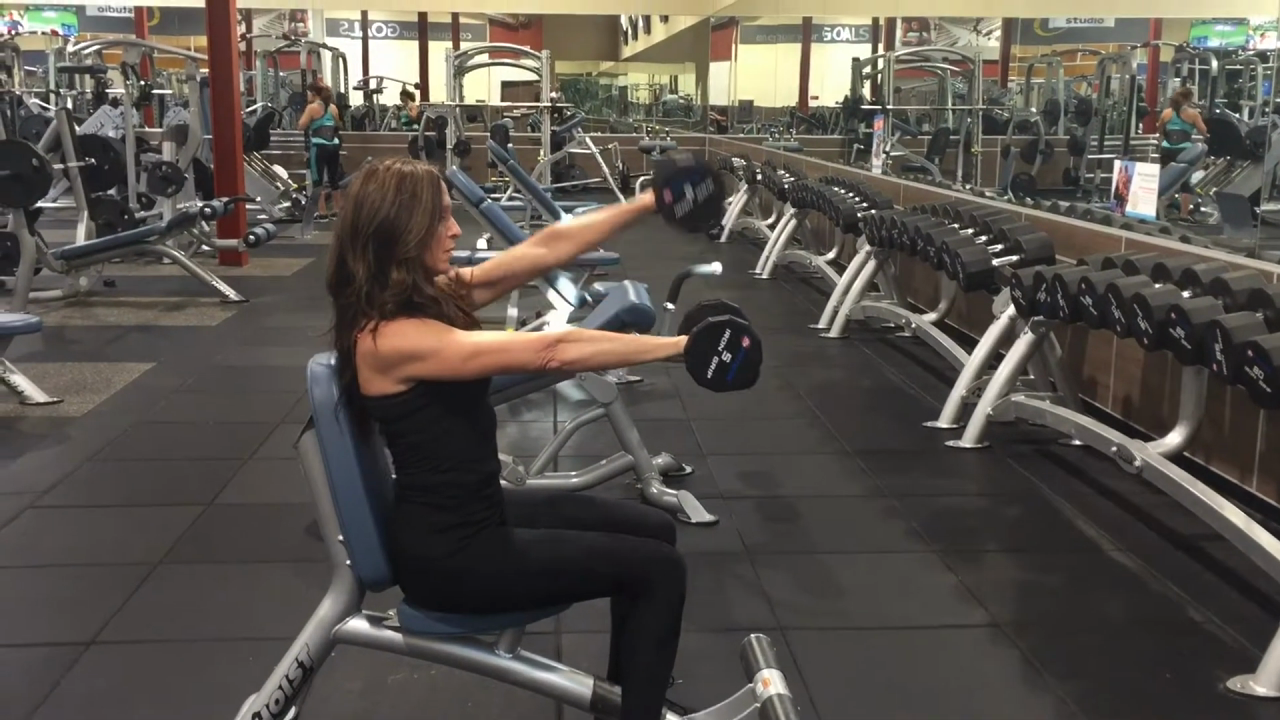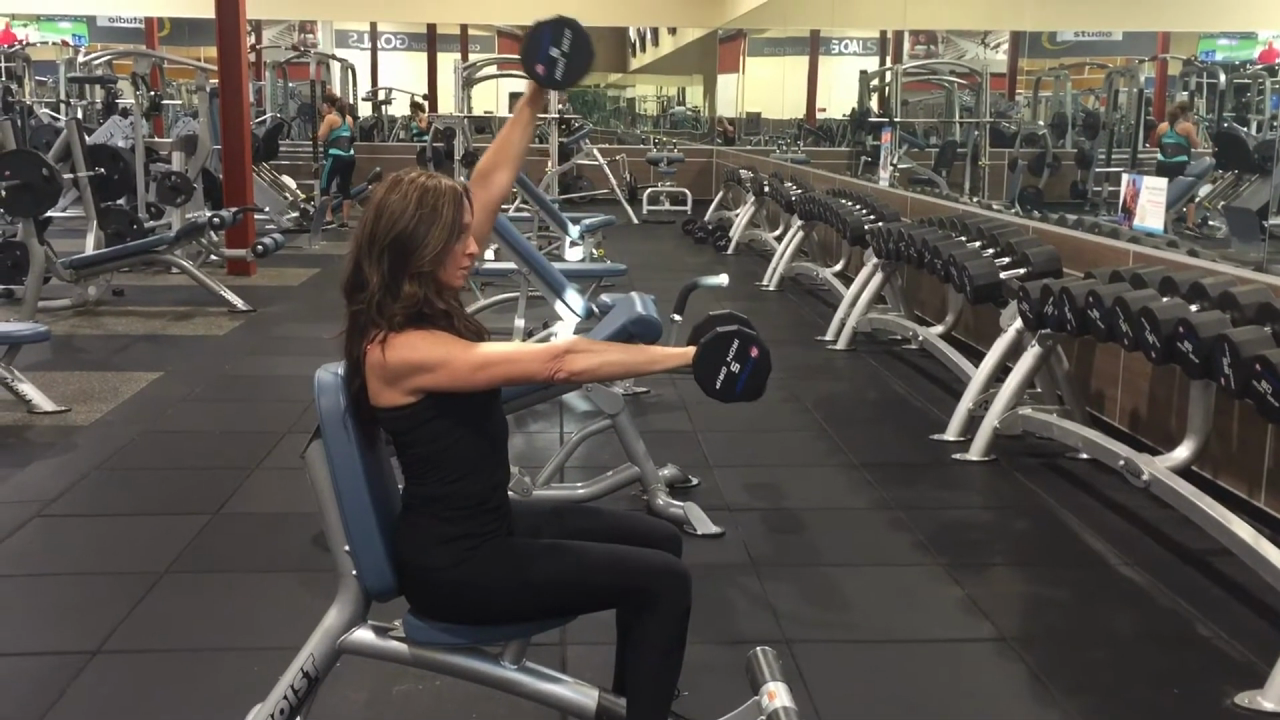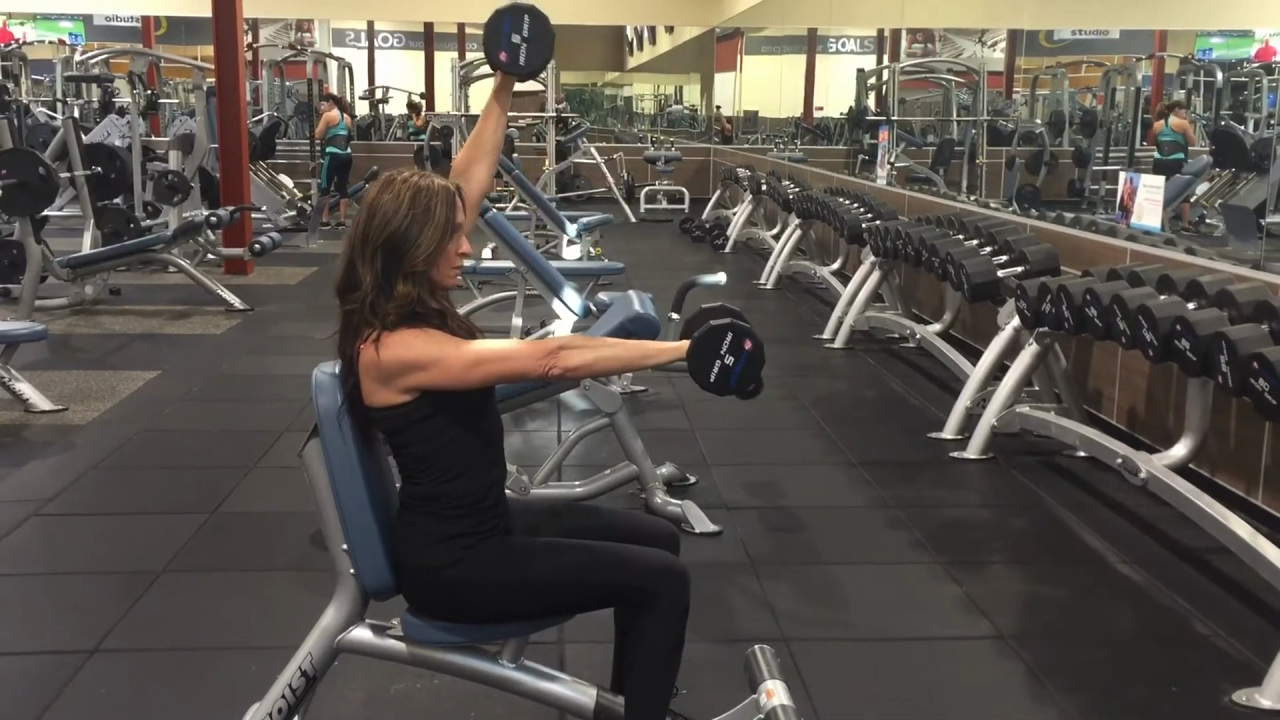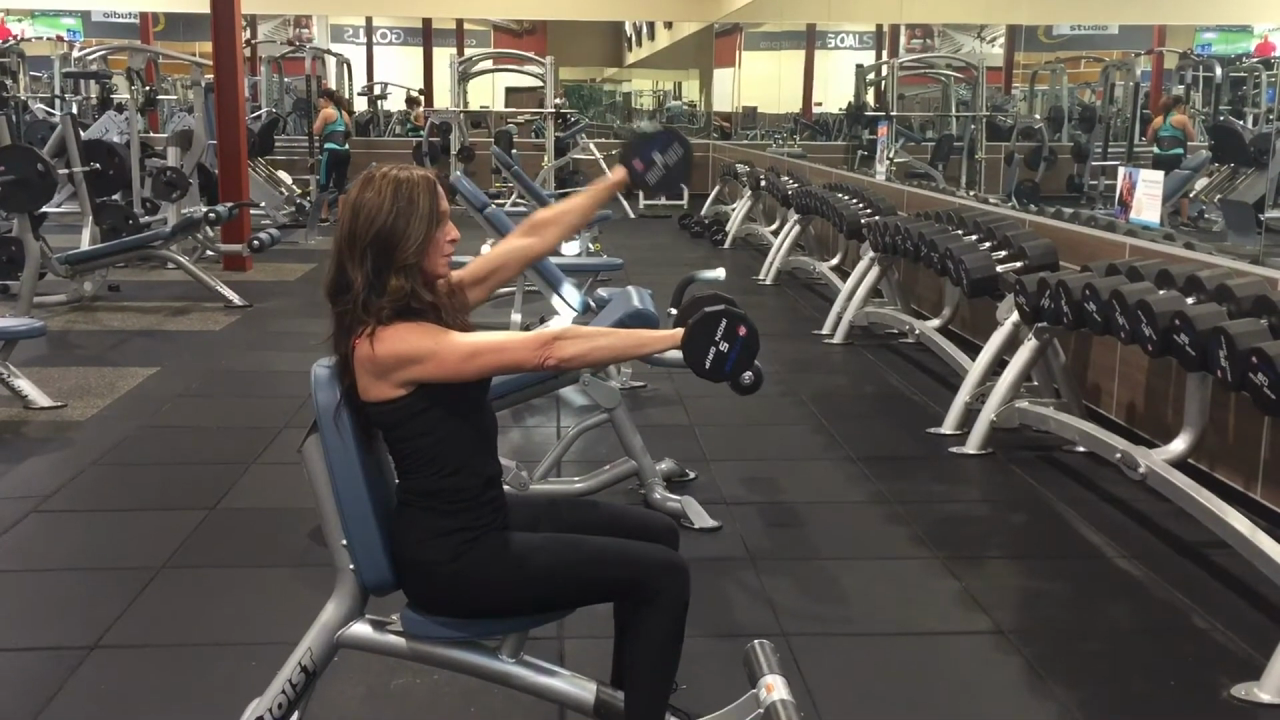
dt=0.5s
person 1, frame 1
left shoulder: (431, 294)
right shoulder: (389, 338)
left elbow: (544, 250)
right elbow: (549, 350)
left wrist: (645, 203)
right wrist: (679, 345)
left hip: (476, 511)
right hip: (447, 551)
left knee: (653, 530)
right knee: (659, 569)
person 1, frame 2
left shoulder: (424, 308)
right shoulder: (399, 350)
left elbow: (491, 186)
right elbow: (557, 362)
left wrist: (533, 100)
right wrist: (688, 355)
left hip: (483, 524)
right hip: (453, 563)
left knee: (658, 541)
right knee: (663, 581)
person 1, frame 3
left shoulder: (413, 309)
right shoulder: (393, 348)
left elbow: (471, 184)
right elbow: (550, 359)
left wrist: (501, 94)
right wrist: (683, 349)
left hip: (482, 521)
right hip: (452, 561)
left knee: (656, 540)
right knee: (663, 580)
person 1, frame 4
left shoulder: (428, 298)
right shoulder: (386, 342)
left elbow: (531, 239)
right elbow: (547, 350)
left wrist: (618, 179)
right wrist: (676, 336)
left hip: (480, 517)
right hip: (449, 557)
left knee: (655, 534)
right knee: (662, 575)
